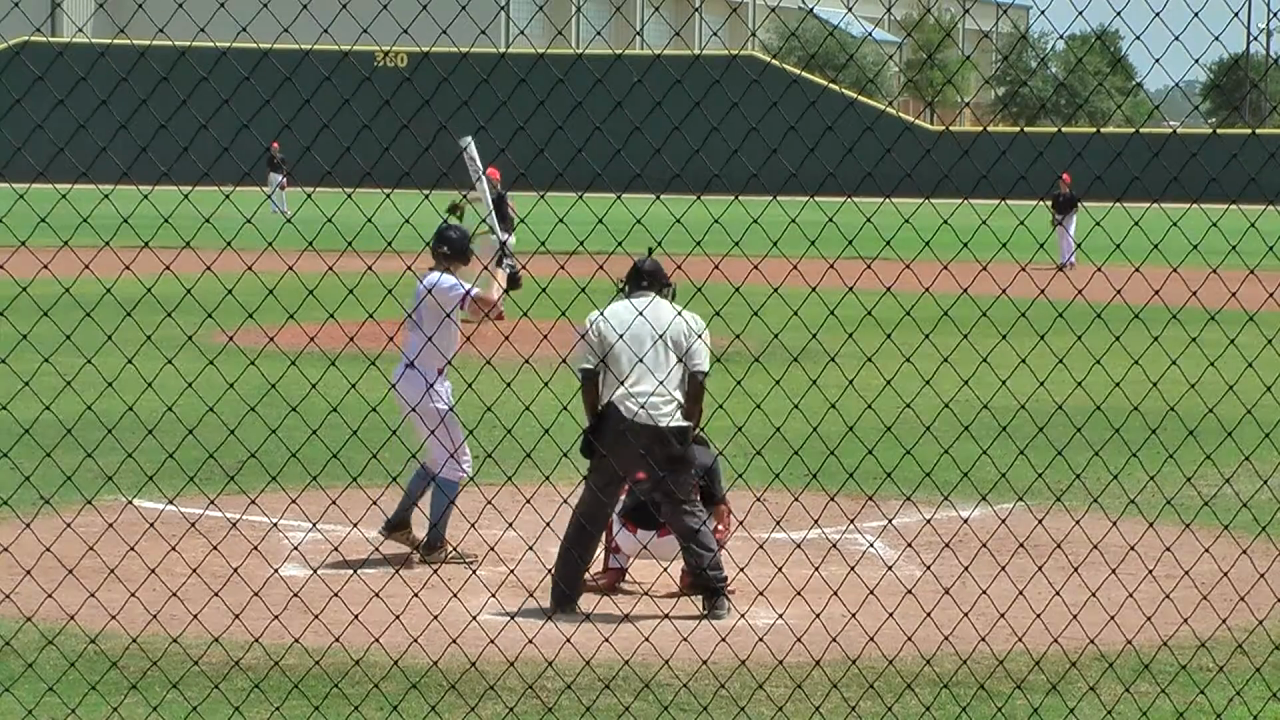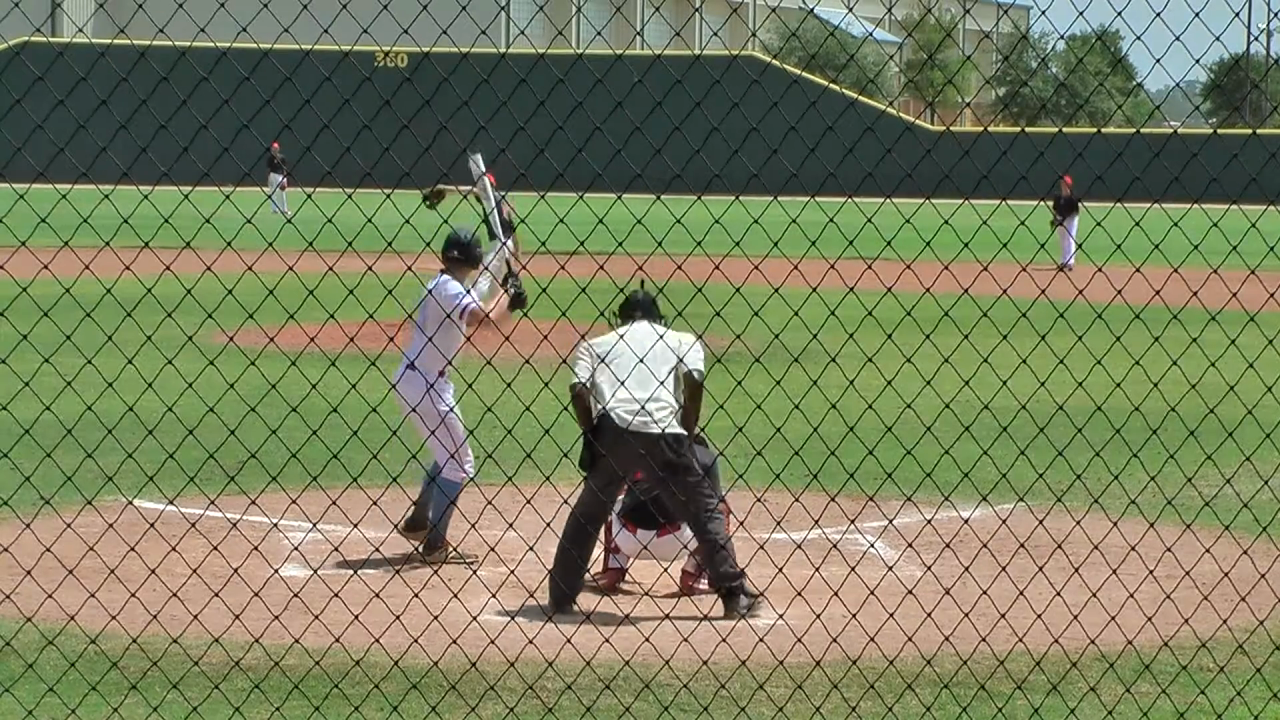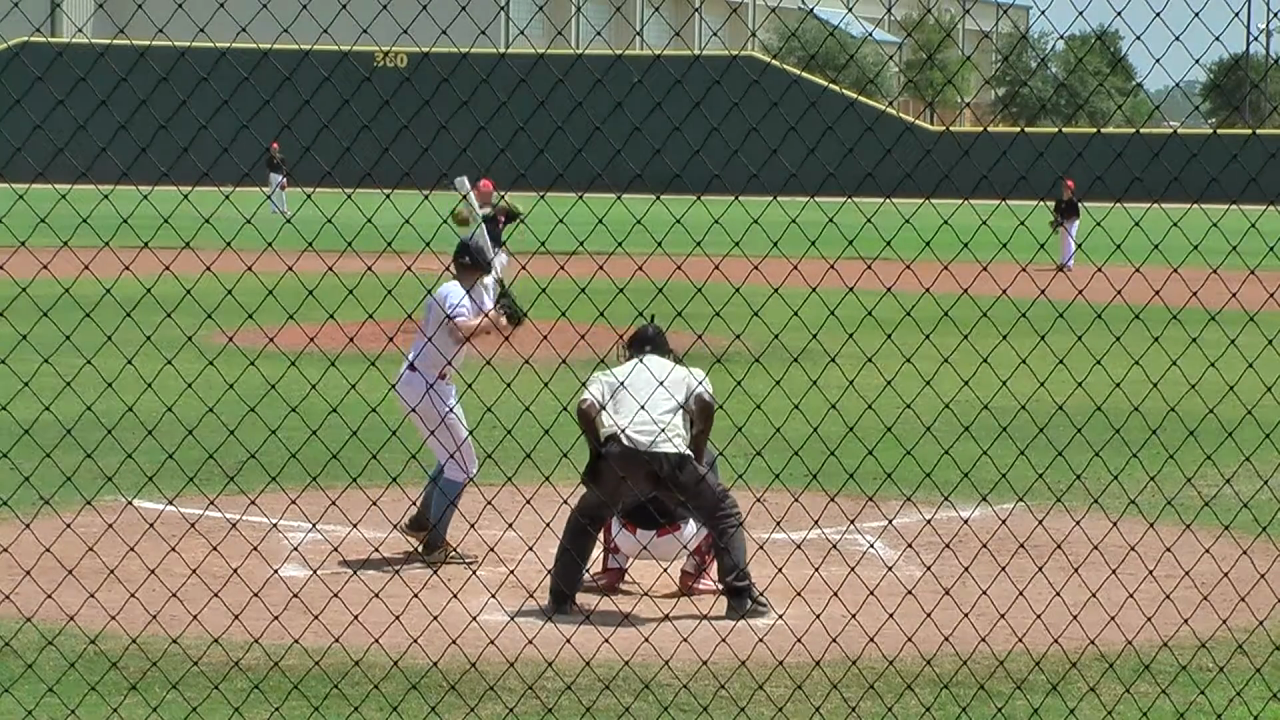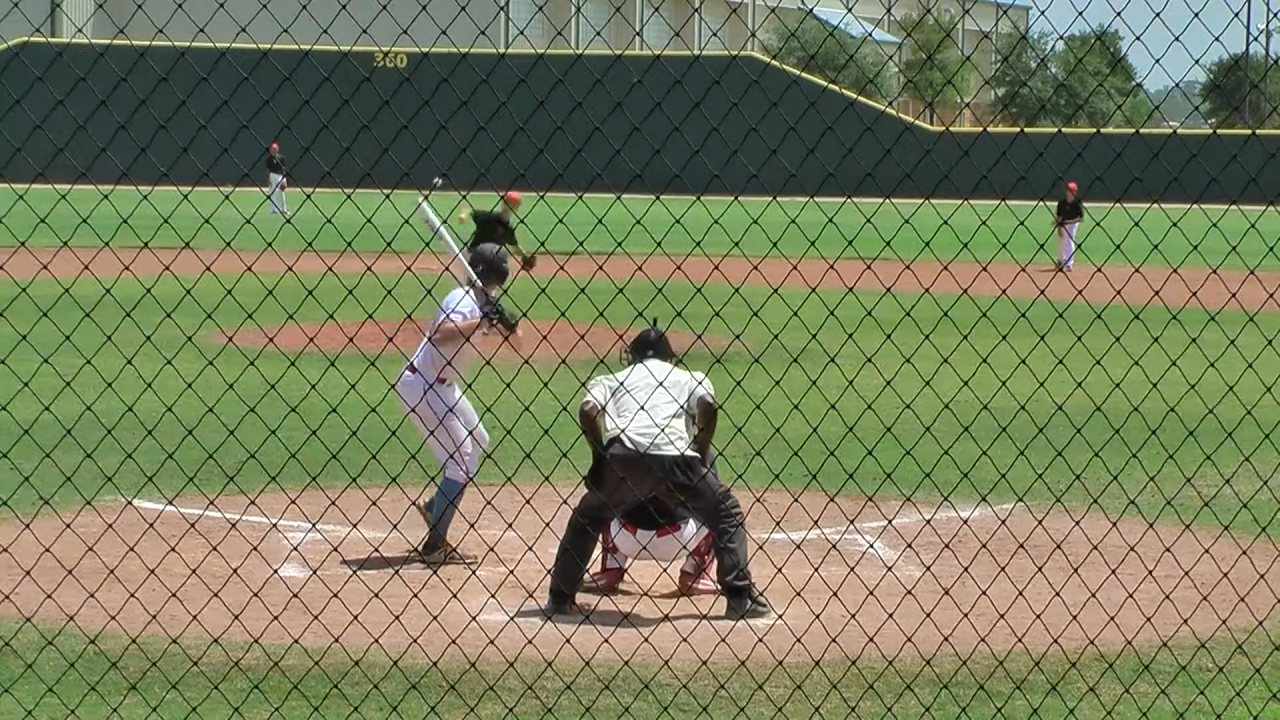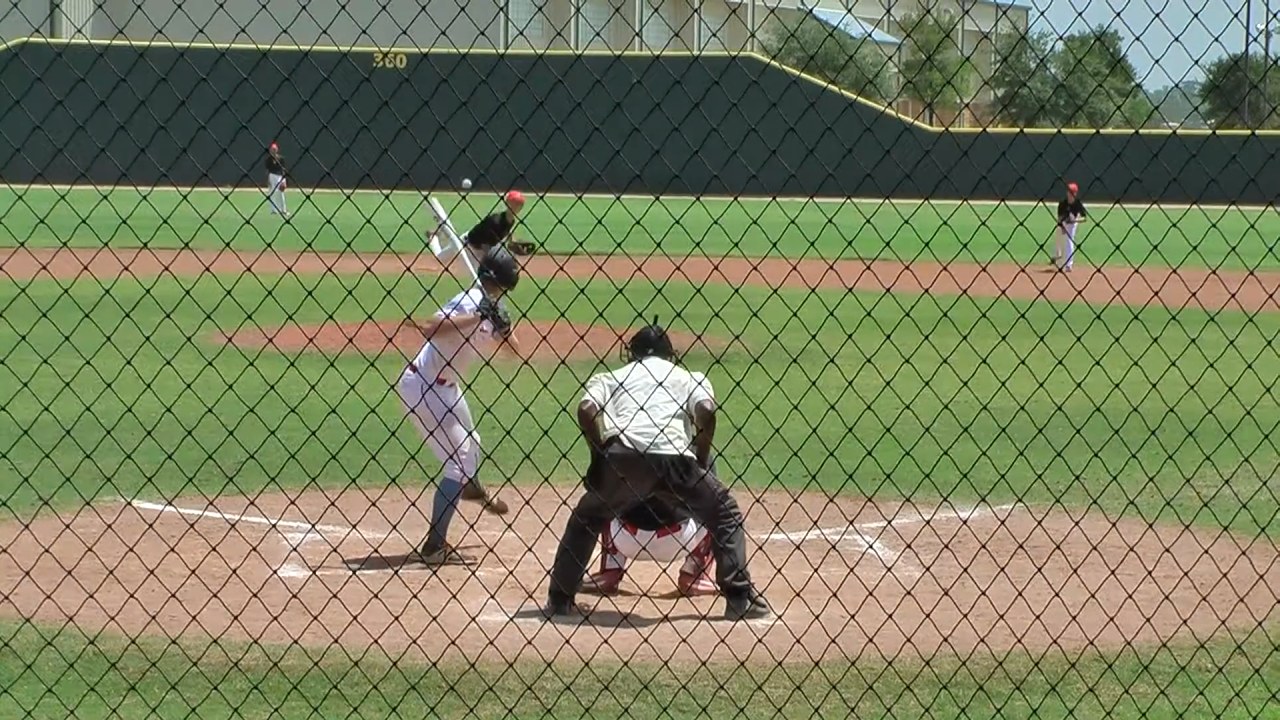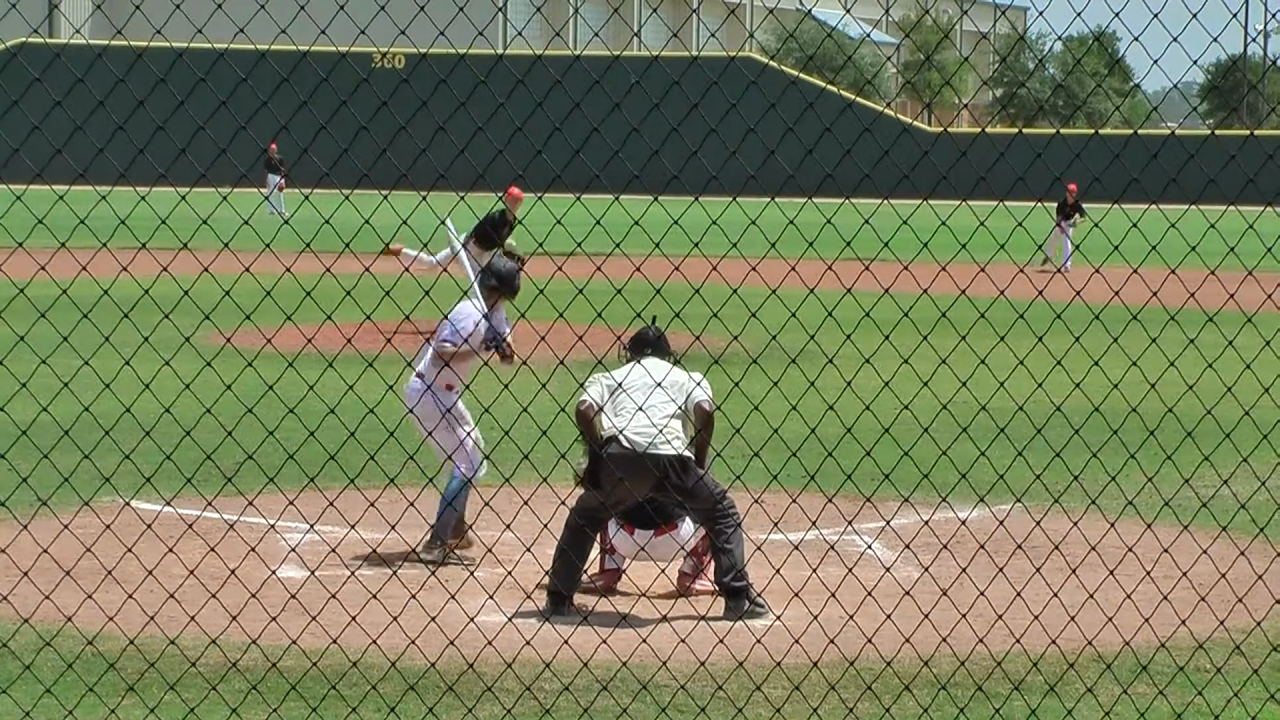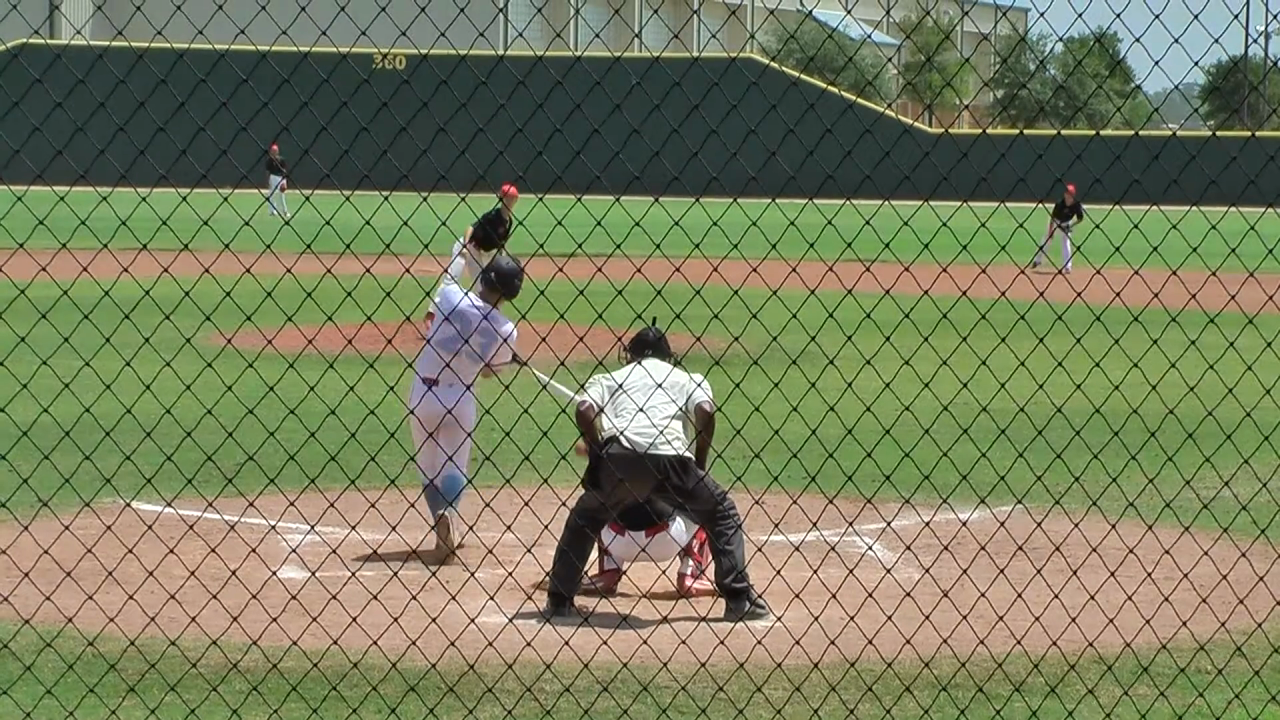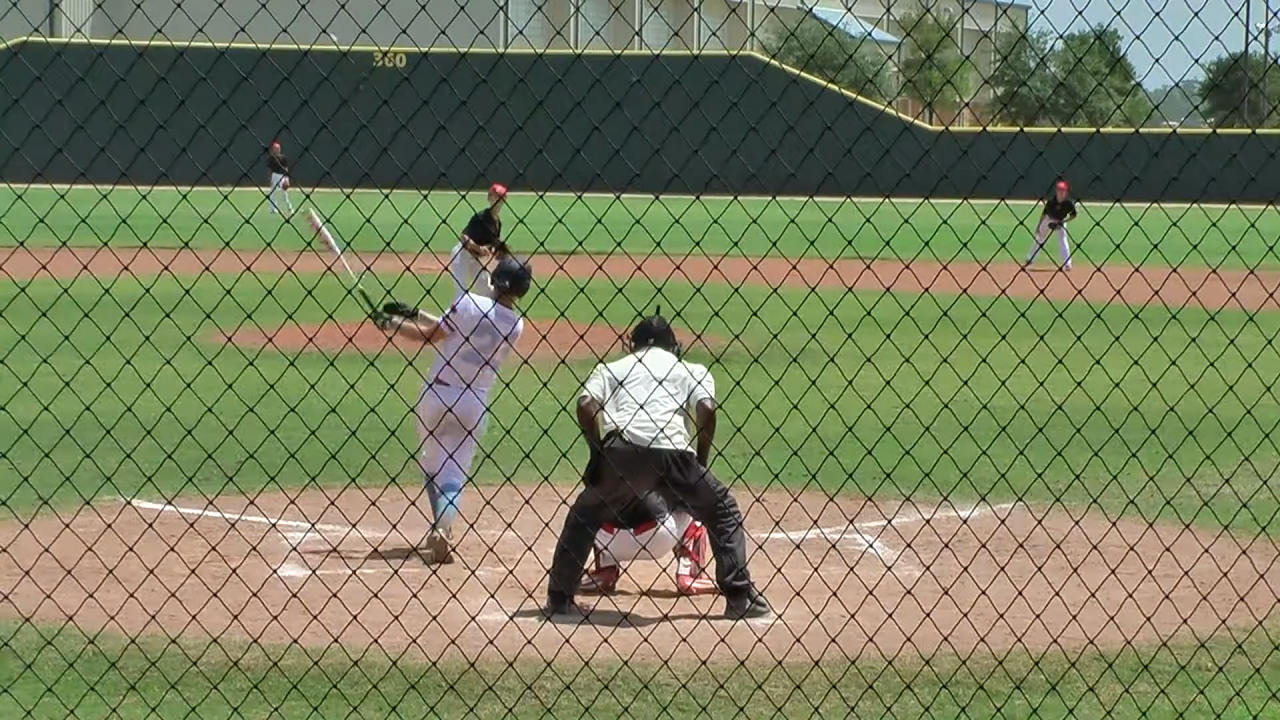
dt=0.2s
person 1, frame 1
left shoulder: (435, 281)
right shoulder: (442, 284)
left elbow: (480, 306)
right elbow: (489, 302)
left wrist: (503, 281)
left hip: (420, 379)
right hip: (423, 383)
left knee: (439, 457)
right knee: (455, 463)
left ankle: (399, 522)
right ankle: (435, 545)
person 1, frame 2
left shoulder: (444, 285)
right shoulder: (449, 288)
left elbow: (483, 317)
right elbow: (486, 320)
left wrist: (507, 298)
right wrist: (505, 288)
left hip: (426, 381)
right hip: (423, 384)
left knee: (449, 455)
right knee: (459, 464)
left ankle: (418, 521)
right ankle: (435, 545)
person 1, frame 3
left shoulder: (477, 290)
right shoulder: (455, 294)
left elbow: (500, 327)
right elbow: (463, 334)
left wrist: (503, 315)
right wrist: (494, 314)
left hip: (435, 383)
right hip: (423, 385)
left knee: (454, 454)
right knee: (463, 463)
left ankle: (420, 522)
right ankle: (435, 545)
person 1, frame 4
left shoulder: (486, 300)
right shoulder: (461, 299)
left elbow: (513, 341)
right elbow: (441, 336)
left wrist: (506, 324)
right wrist: (482, 320)
left hip: (441, 385)
right hip: (423, 387)
left knee: (477, 445)
right knee: (463, 462)
left ankle: (435, 507)
right ankle: (435, 545)
person 1, frame 5
left shoulder: (492, 305)
right shoulder: (469, 301)
left elbow: (512, 349)
right elbow: (431, 329)
left wrist: (503, 327)
right wrist: (477, 317)
left hip: (445, 386)
right hip: (423, 387)
left knee: (469, 447)
right knee: (460, 462)
left ankle: (473, 490)
right ankle: (434, 546)
person 1, frame 6
left shoulder: (494, 312)
right shoulder: (468, 314)
left elbow: (509, 358)
right elbow: (438, 357)
left wrist: (502, 346)
right wrist: (479, 348)
left hip: (444, 391)
right hip: (430, 393)
left knee: (471, 452)
right knee: (469, 464)
left ankle: (454, 529)
right ankle: (437, 544)
person 1, frame 7
left shoulder: (450, 293)
right shoulder: (505, 330)
right elbow: (488, 371)
left hip: (420, 394)
right hip: (455, 401)
left knee: (428, 466)
right knee: (454, 472)
left ankle: (444, 533)
right ankle: (446, 517)
person 1, frame 8
left shoulder: (469, 304)
right shoulder: (516, 325)
left elbow: (428, 336)
left wrist: (391, 323)
right wrist: (415, 314)
left hip: (437, 397)
right hip: (473, 404)
left knee: (433, 464)
right knee: (454, 477)
left ankle: (440, 529)
right ankle: (441, 530)
person 2, frame 1
left shoulder: (600, 318)
right shoulder: (686, 320)
left elbow: (589, 378)
right elbow: (697, 380)
left wrist: (596, 426)
right wrist: (688, 429)
left hip: (618, 423)
right hip: (668, 428)
left knee: (591, 511)
right knee: (686, 511)
left ankle: (564, 598)
right ankle: (715, 596)
person 2, frame 2
left shoulder: (595, 344)
right shoulder: (681, 340)
left elbow: (578, 391)
right elbow: (694, 381)
left wrist: (592, 436)
right wrist: (687, 431)
left hip: (614, 432)
right hip: (664, 434)
left knee: (588, 512)
right knee: (704, 509)
left ankle: (561, 598)
right ankle: (735, 595)
person 2, frame 3
left shoulder: (609, 375)
right shoulder: (688, 373)
left elbow: (586, 410)
right elbow: (706, 404)
left wrist: (598, 453)
right wrist: (697, 452)
left hip: (621, 453)
right hip: (670, 454)
left knee: (586, 517)
right knee: (724, 512)
left ankle: (560, 599)
right ankle: (742, 598)
person 2, frame 4
left shoulder: (609, 380)
right shoulder: (690, 377)
left elbow: (588, 411)
right elbow: (708, 406)
left wrist: (600, 455)
right wrist: (701, 454)
left hip: (623, 458)
right hip: (674, 459)
left knee: (587, 518)
right knee: (726, 513)
left ankle: (559, 599)
right ankle: (741, 598)
person 2, frame 5
left shoulder: (609, 377)
right shoulder: (689, 377)
left elbow: (586, 410)
right elbow: (707, 411)
left wrist: (599, 455)
right wrist: (701, 461)
left hip: (622, 457)
right hip: (673, 459)
left knee: (587, 518)
right knee: (724, 513)
left ankle: (559, 600)
right ankle: (740, 598)
person 2, frame 6
left shoulder: (606, 377)
right shoulder: (688, 377)
left elbow: (584, 410)
right elbow: (705, 412)
left wrist: (596, 455)
right wrist: (699, 462)
left hip: (620, 457)
right hip: (670, 458)
left knee: (584, 517)
right knee: (722, 513)
left ankle: (558, 600)
right ankle: (738, 599)
person 2, frame 7
left shoulder: (607, 379)
right shoulder: (688, 378)
left elbow: (584, 411)
right elbow: (705, 412)
left wrist: (596, 456)
right wrist: (700, 464)
left hip: (620, 457)
right hip: (670, 458)
left knee: (584, 519)
right knee: (722, 513)
left ankle: (559, 601)
right ankle: (739, 600)
person 2, frame 8
left shoulder: (610, 368)
right shoulder: (692, 369)
left elbow: (585, 406)
right elbow: (707, 409)
left wrist: (598, 452)
right wrist: (701, 461)
left hip: (622, 452)
right hip: (672, 453)
left knee: (584, 516)
right knee: (723, 511)
left ankle: (560, 598)
right ankle: (740, 597)
